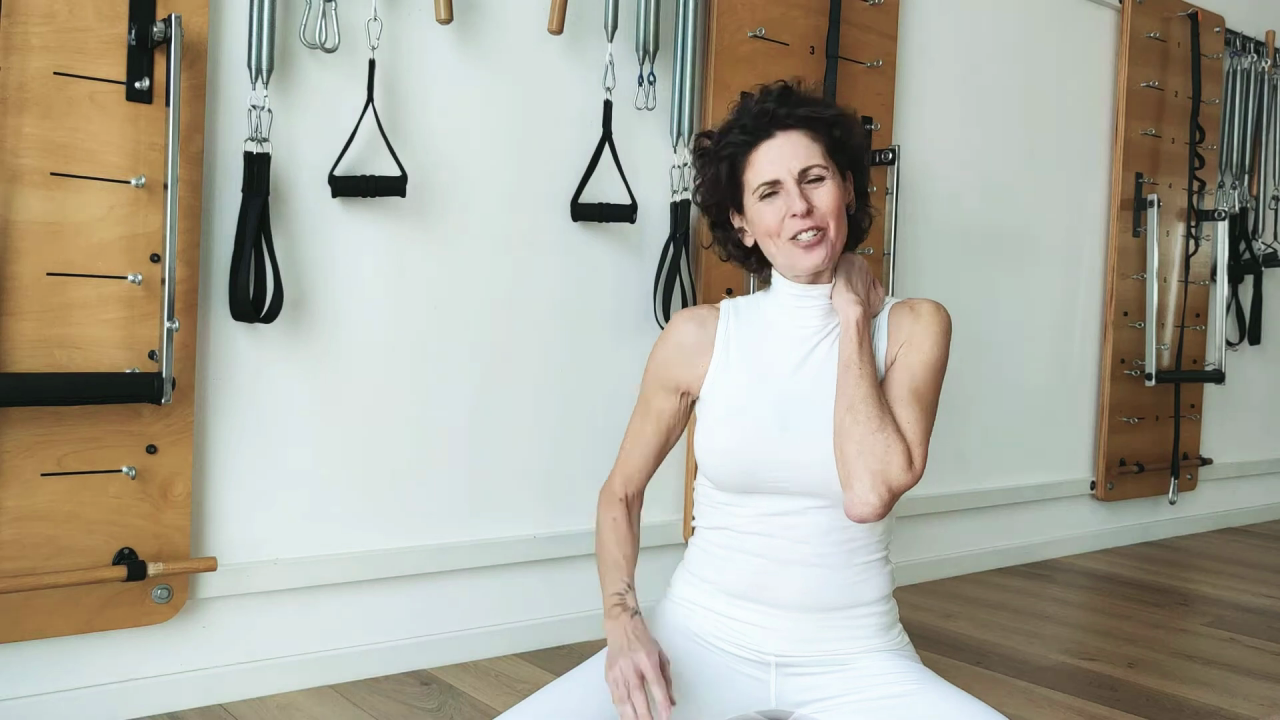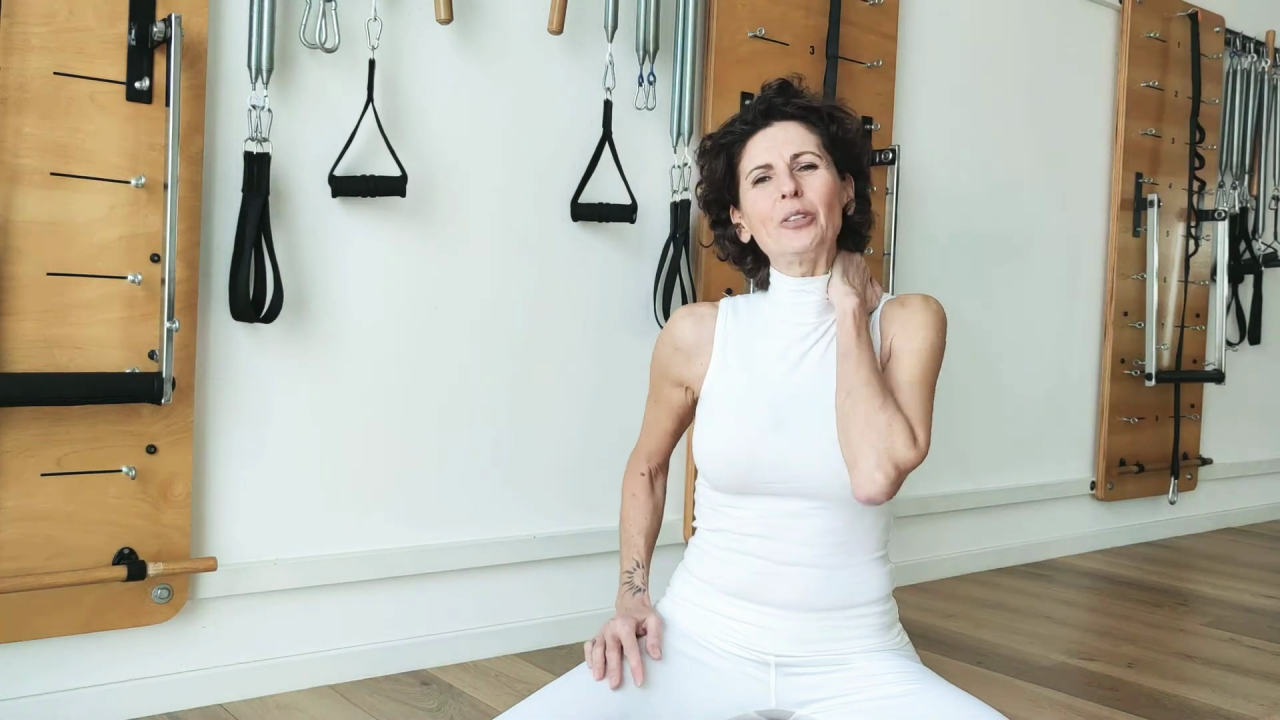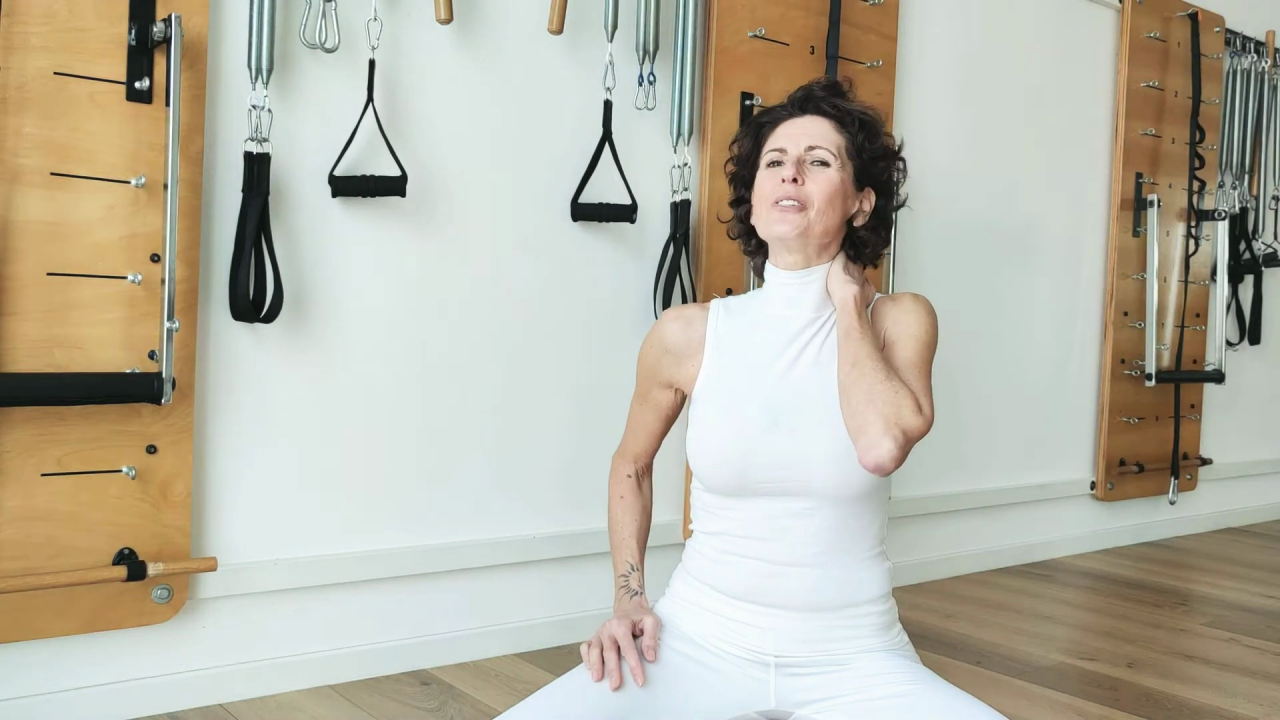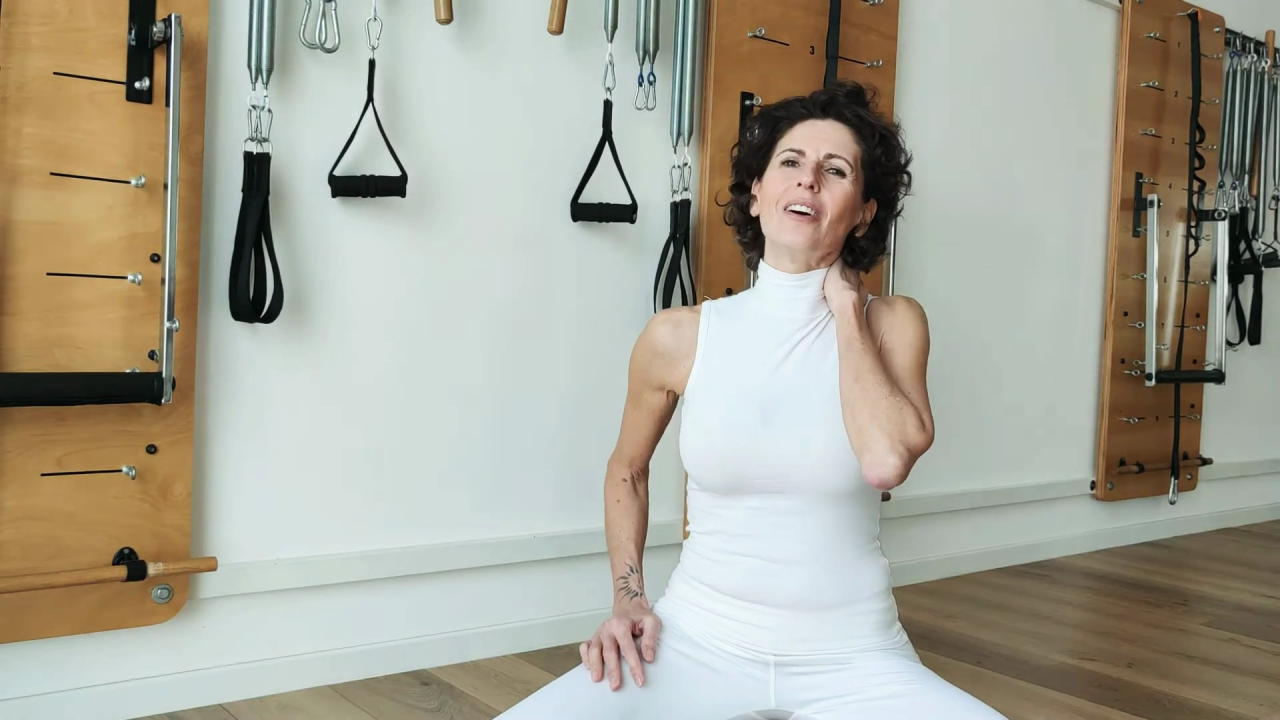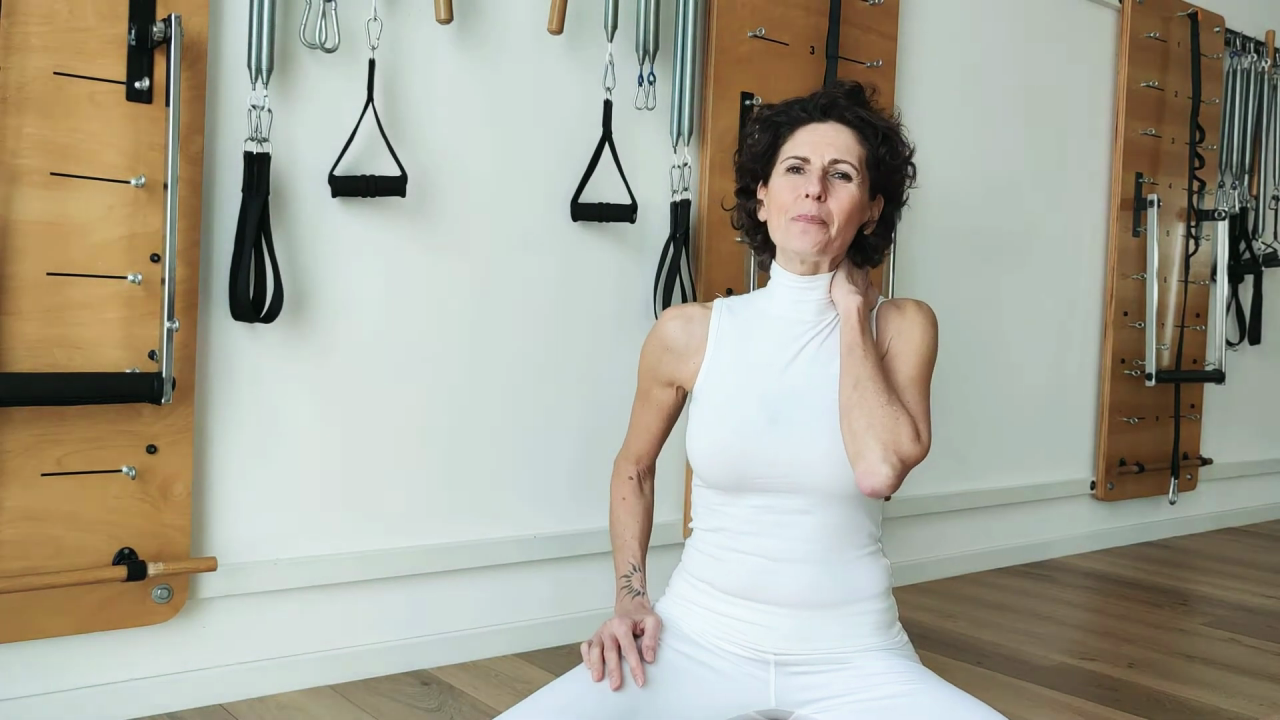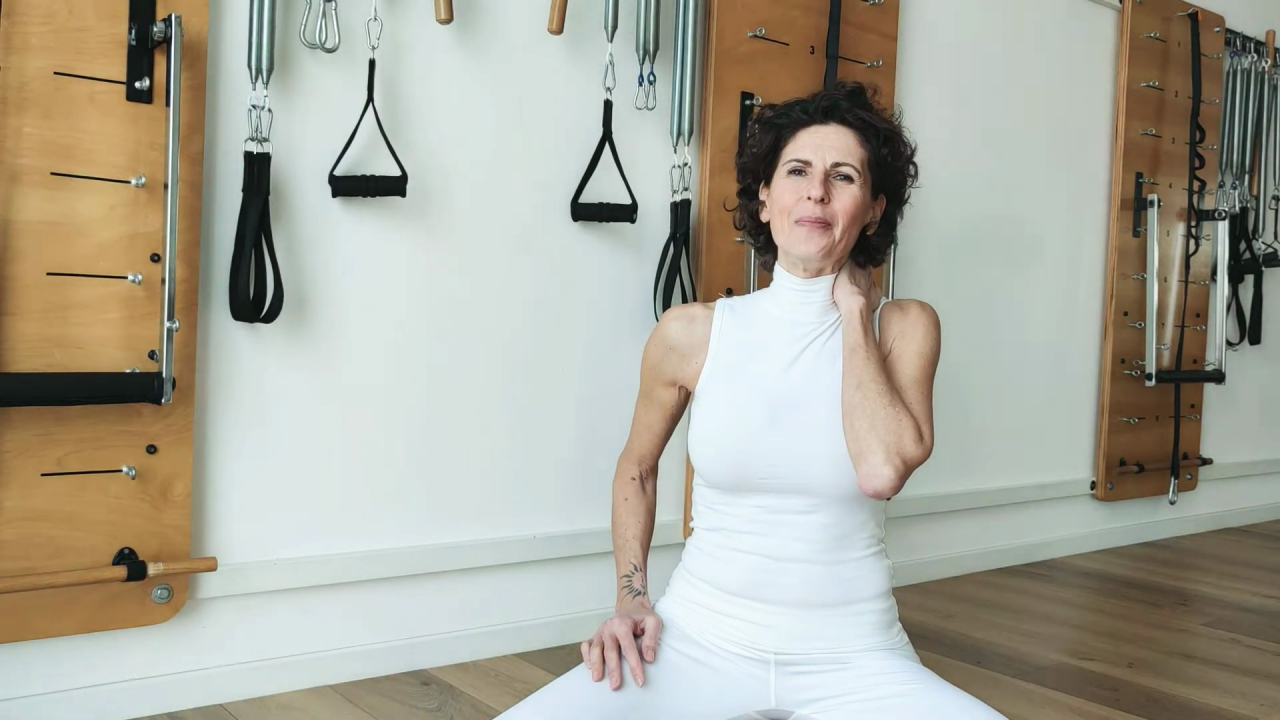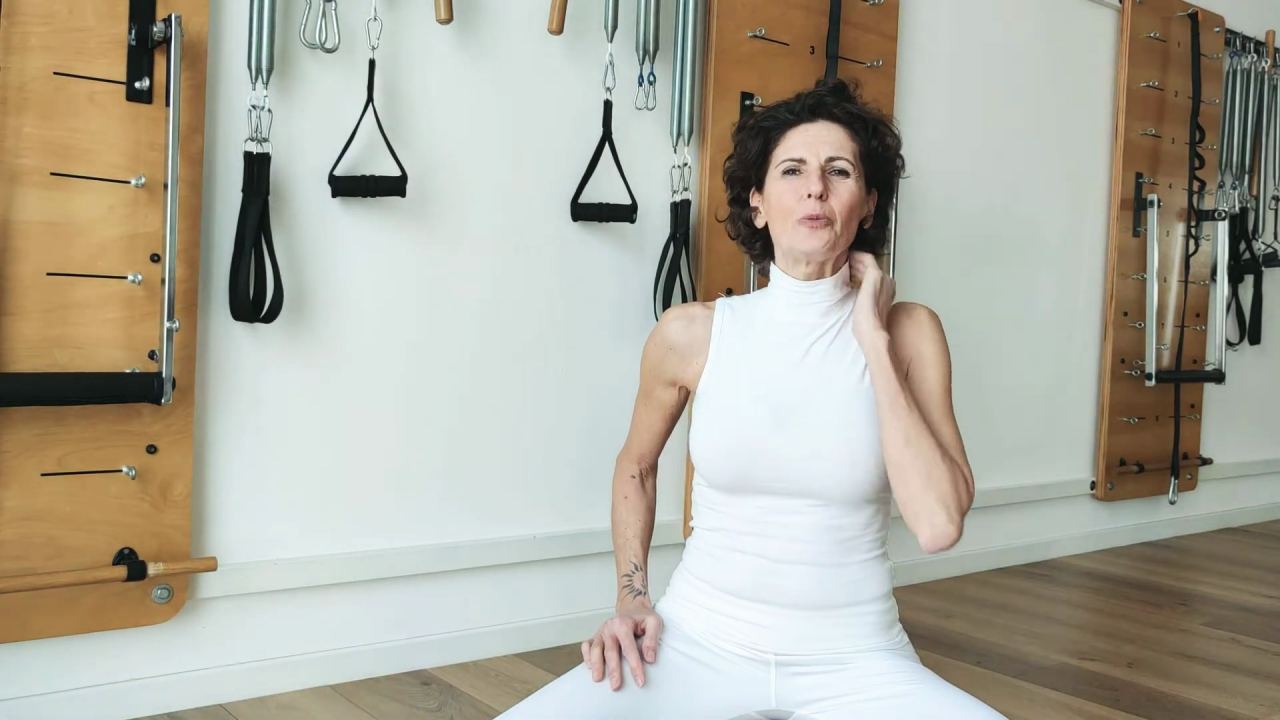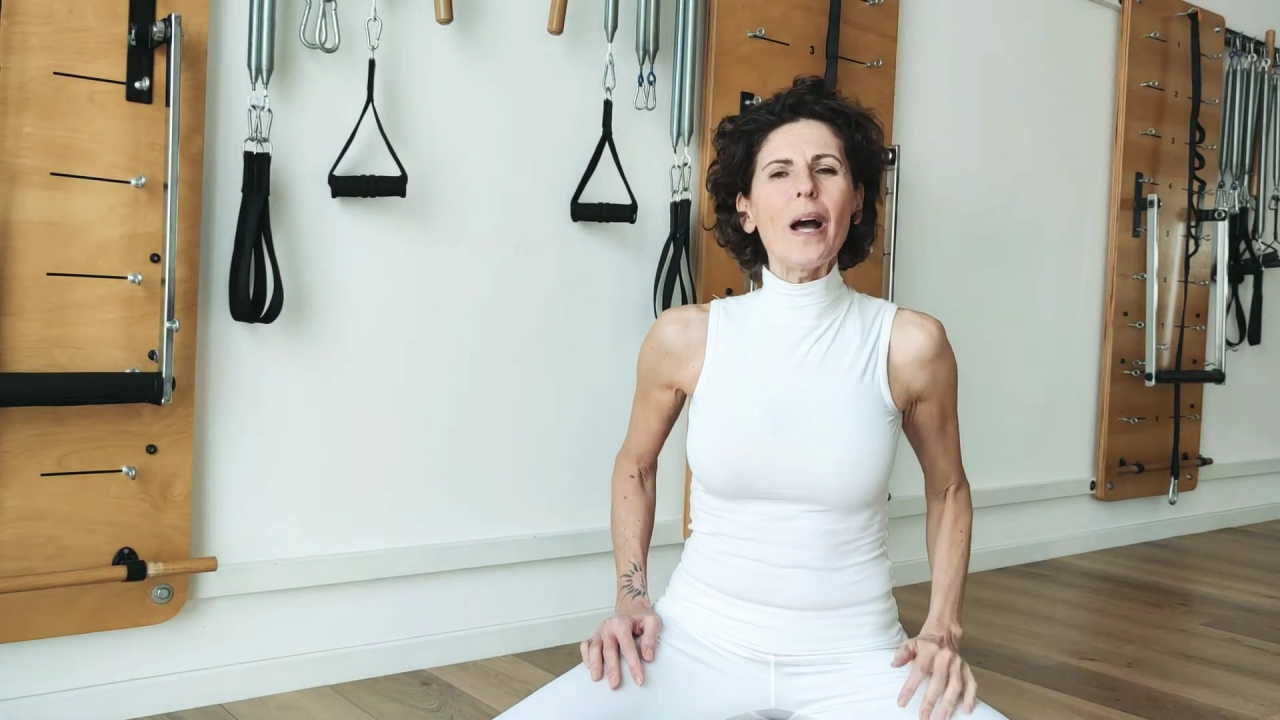
dt=0.5s
person 1, frame 1
left shoulder: (912, 326)
right shoulder: (696, 336)
left elbow: (871, 493)
right elbow: (620, 495)
left wrist: (853, 317)
right wrist: (623, 618)
left hip: (852, 660)
right hip: (701, 641)
person 1, frame 2
left shoulder: (907, 320)
right shoulder: (696, 333)
left elbow: (876, 475)
right elbow: (646, 468)
left wrist: (850, 310)
right wrist: (630, 596)
left hip: (852, 661)
right hip: (699, 641)
person 1, frame 3
left shoulder: (899, 318)
right shoulder: (687, 333)
left elbow: (882, 447)
right elbow: (631, 466)
left wrist: (847, 299)
right wrist: (628, 599)
left hip: (851, 658)
right hip: (700, 640)
person 1, frame 4
left shoulder: (892, 322)
right shoulder: (677, 335)
left elbow: (887, 461)
right elbow: (626, 470)
left wrist: (846, 308)
right wrist: (627, 600)
left hip: (851, 660)
right hip: (698, 642)
person 1, frame 5
left shoulder: (901, 325)
right shoulder: (687, 331)
left elbow: (880, 469)
right elbow: (633, 467)
left wrist: (851, 308)
right wrist: (628, 599)
left hip: (850, 657)
right hip: (699, 640)
person 1, frame 6
left shoulder: (904, 326)
right shoulder: (690, 332)
left elbow: (883, 470)
right elbow: (636, 467)
left wrist: (854, 309)
right wrist: (631, 598)
left hip: (851, 658)
right hip: (699, 640)
person 1, frame 7
left shoulder: (908, 330)
right shoulder: (690, 332)
left elbow: (938, 524)
right elbow: (636, 466)
left wrist: (873, 339)
right wrist: (631, 599)
left hip: (851, 660)
right hip: (700, 641)
person 1, frame 8
left shoulder: (909, 343)
right shoulder: (684, 335)
left elbow: (948, 488)
right elbow: (634, 467)
left wrist: (942, 628)
right wrist: (630, 599)
left hip: (851, 659)
right hip: (699, 642)
